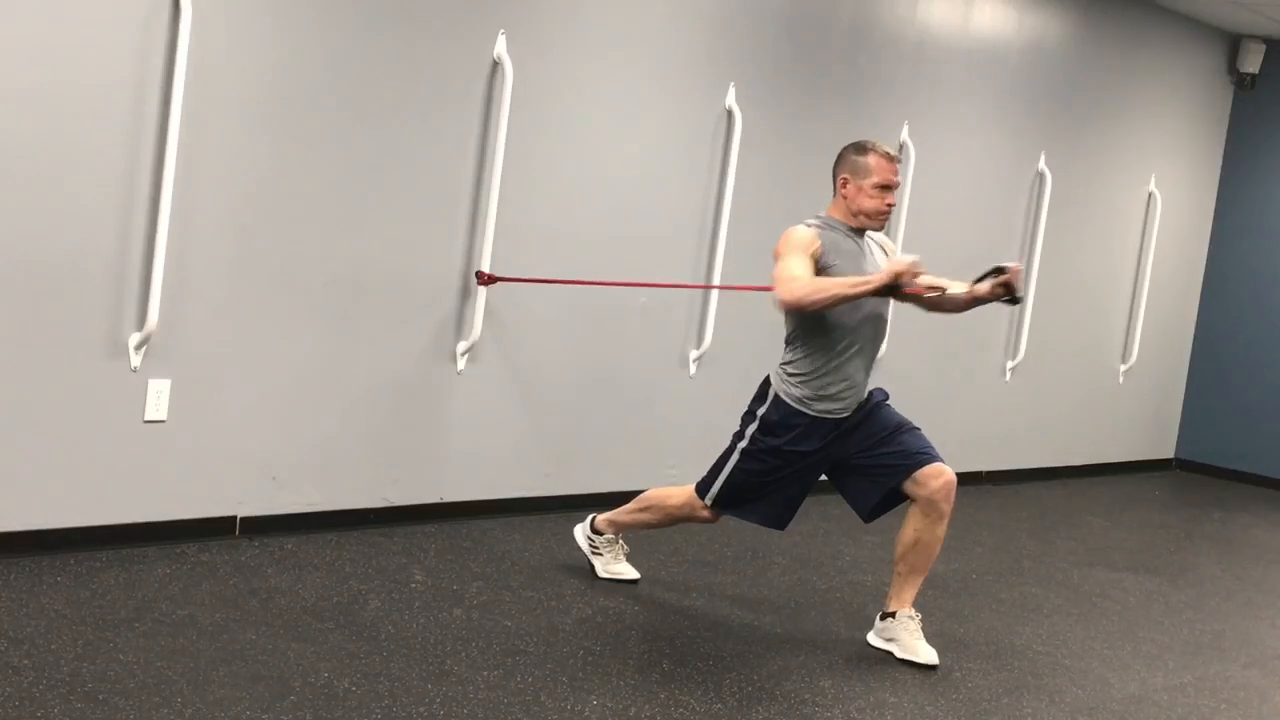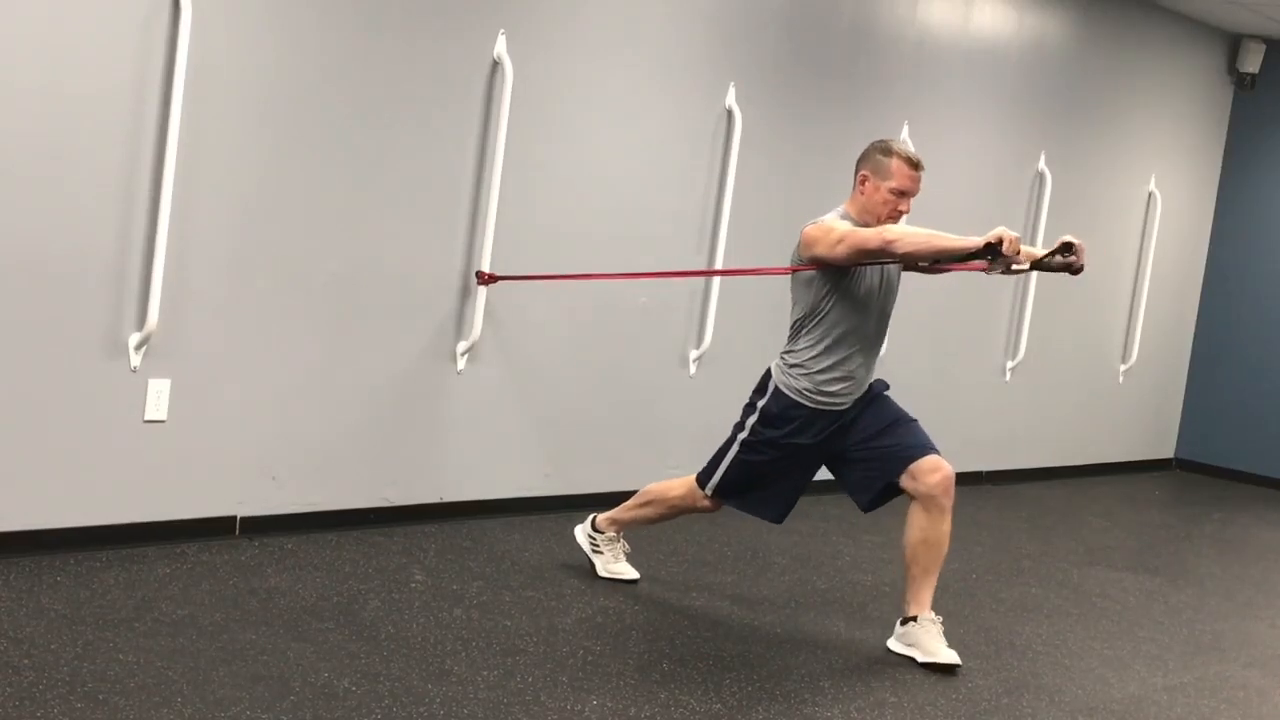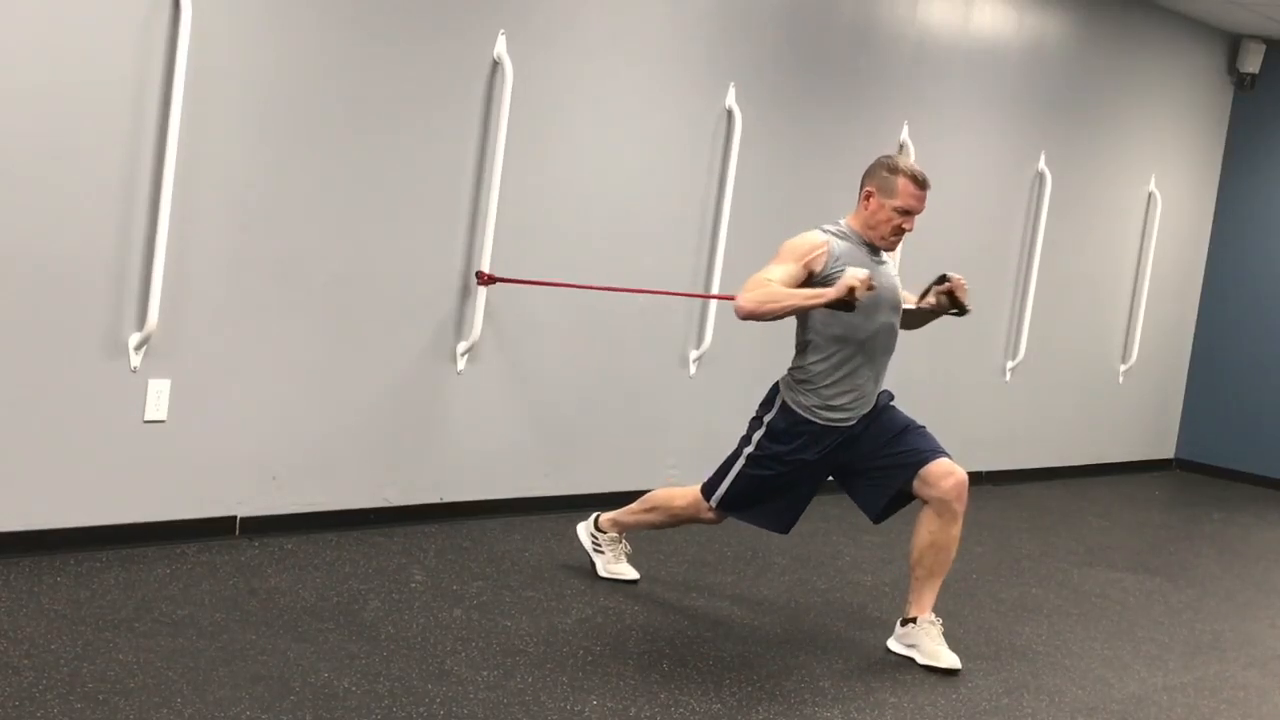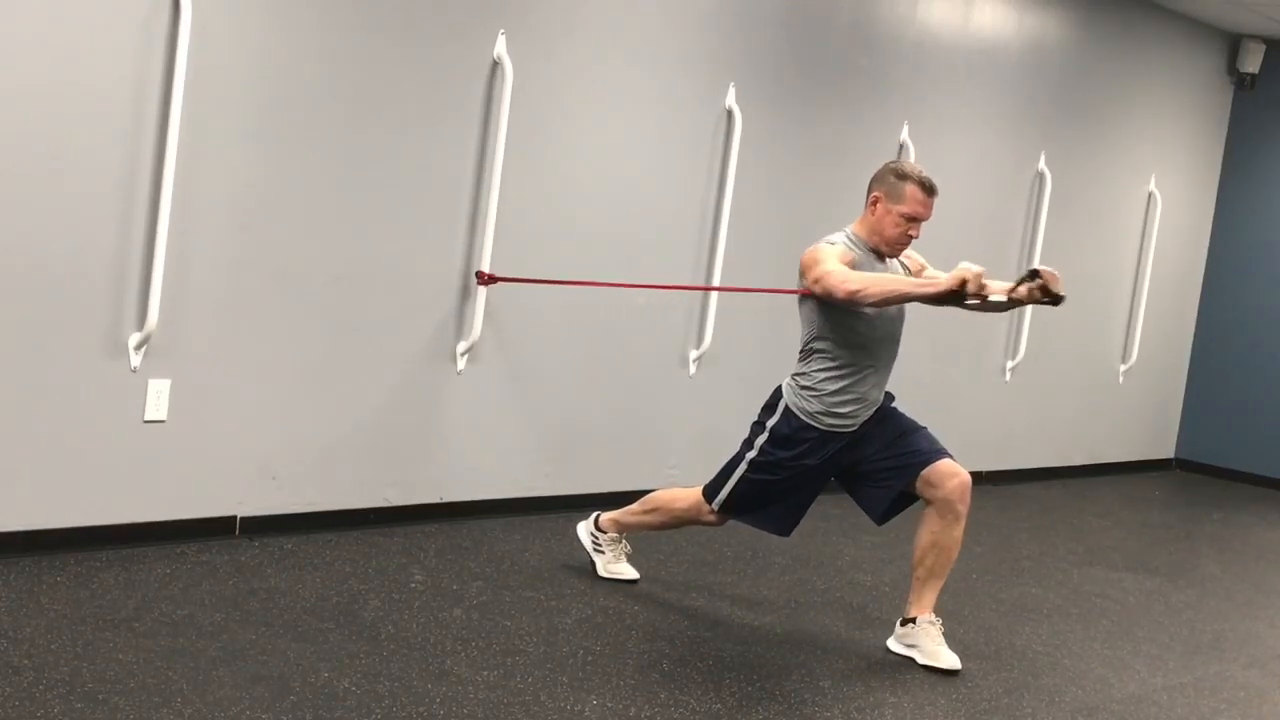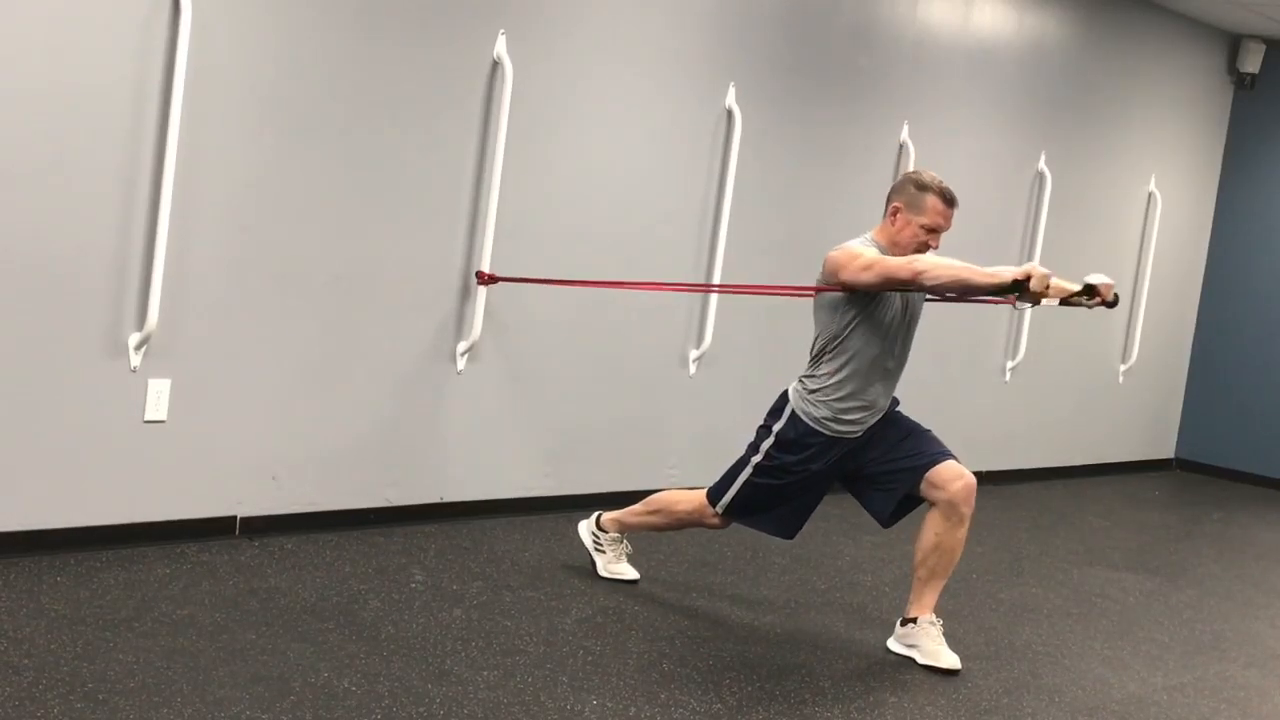
dt=1s
person 1, frame 1
left shoulder: (878, 244)
right shoulder: (805, 239)
left elbow: (932, 296)
right elbow: (793, 296)
left wrist: (984, 292)
right wrist: (875, 281)
left hip: (859, 411)
right hip: (793, 412)
left knee: (938, 486)
right knee: (708, 504)
left ankle: (896, 620)
right ankle: (601, 529)
person 1, frame 2
left shoulder: (892, 236)
right shoulder: (823, 233)
left elbow: (953, 255)
right elbow: (886, 243)
left wrist: (1041, 254)
right wrist: (981, 242)
left hip: (857, 402)
right hip: (792, 404)
left knee: (935, 481)
right knee: (707, 495)
left ankle: (916, 624)
right ankle: (602, 529)
person 1, frame 3
left shoulder: (884, 256)
right shoulder: (817, 246)
left elbow: (902, 318)
right elbow: (749, 303)
left wrist: (936, 303)
right wrist: (829, 294)
left hip: (868, 416)
right hip: (803, 419)
left knee: (949, 486)
right knee: (711, 506)
left ankle: (917, 626)
right ankle: (605, 527)
person 1, frame 4
left shoulder: (901, 261)
right shoulder: (826, 255)
left elbow: (960, 288)
right elbow: (852, 289)
left wrist: (1021, 292)
right wrist: (944, 283)
left hip: (869, 418)
right hip: (804, 422)
left knee: (952, 486)
right knee: (711, 509)
left ankle: (916, 625)
right ankle: (605, 527)
person 1, frame 5
left shoulder: (923, 264)
right shoulder: (850, 258)
left elbow: (990, 283)
right elbow: (914, 272)
left wrist: (1073, 289)
right wrist: (1012, 275)
left hip: (875, 424)
right hip: (810, 425)
left knee: (957, 489)
right knee: (718, 511)
left ankle: (917, 626)
right ankle: (607, 527)
